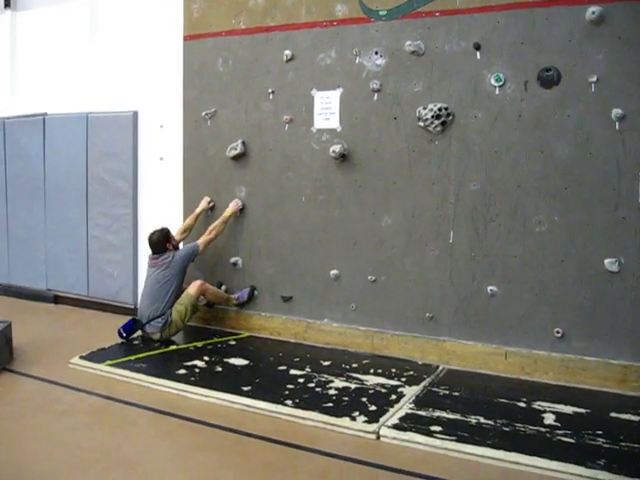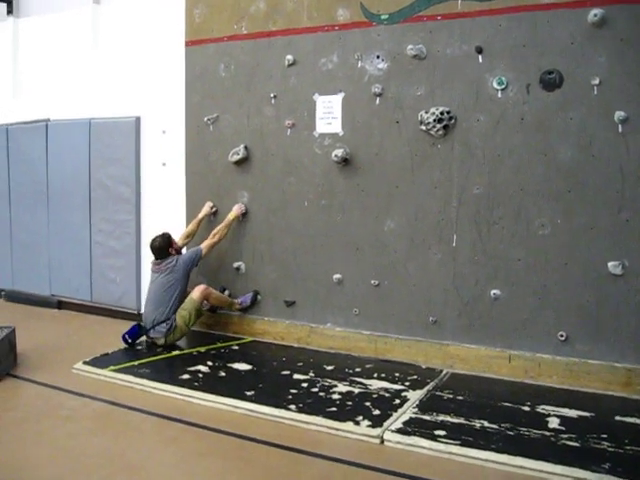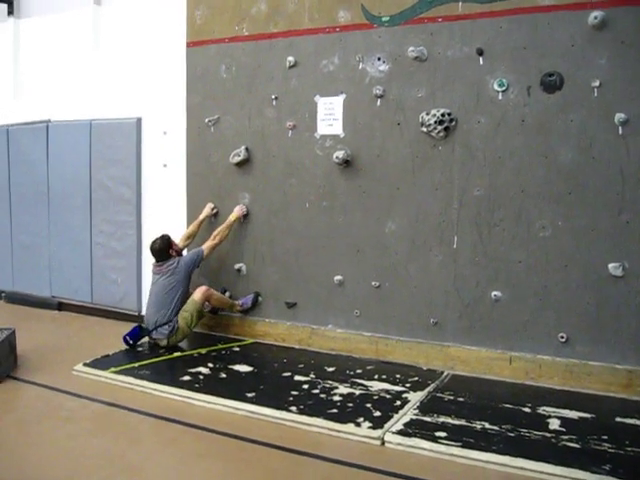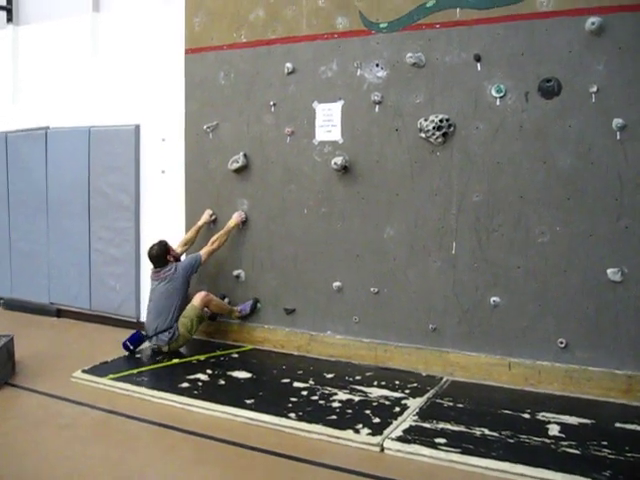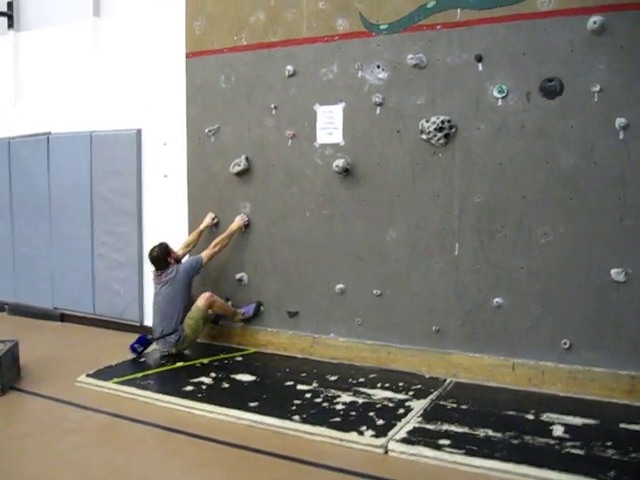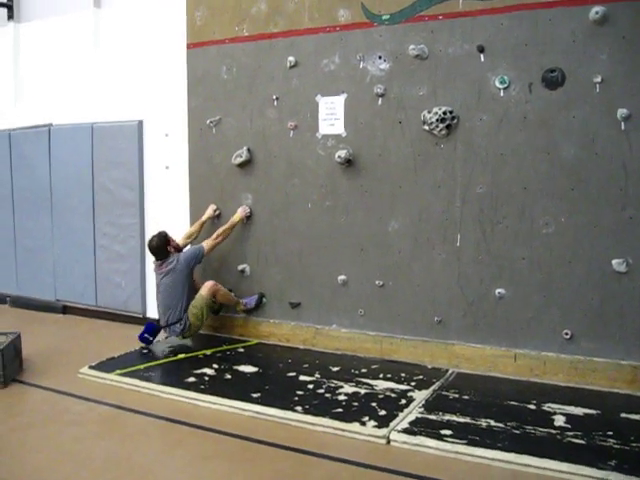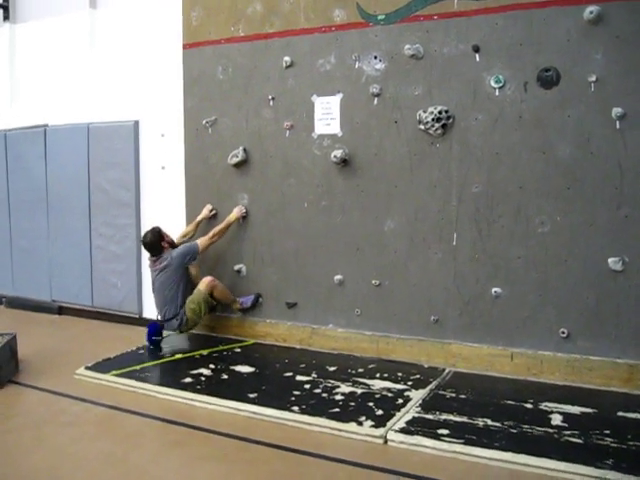
dt=0.1s
person 1, frame 1
left shoulder: (154, 258)
right shoulder: (177, 259)
left elbow: (182, 232)
right elbow: (209, 235)
left wrist: (199, 210)
right wrist: (229, 211)
left hip: (148, 325)
right hip: (160, 328)
right knee: (199, 285)
left ankle: (207, 298)
right ankle: (233, 300)
person 1, frame 2
left shoulder: (157, 264)
right shoulder: (180, 263)
left elbow: (185, 237)
right elbow: (212, 238)
left wrist: (202, 215)
right wrist: (232, 216)
left hip: (153, 330)
right hip: (165, 333)
right knee: (202, 289)
right ankle: (234, 305)
person 1, frame 3
left shoulder: (157, 266)
right shoulder: (181, 265)
left elbow: (186, 239)
right elbow: (214, 240)
left wrist: (203, 217)
right wrist: (233, 218)
left hip: (153, 331)
right hip: (167, 334)
right knee: (204, 291)
right ankle: (237, 307)
person 1, frame 4
left shoulder: (156, 271)
right shoulder: (179, 270)
left elbow: (184, 245)
right elbow: (212, 246)
left wrist: (201, 223)
right wrist: (232, 223)
left hip: (156, 337)
right hip: (168, 340)
right knee: (203, 296)
right ankle: (236, 313)
person 1, frame 5
left shoulder: (158, 274)
right shoulder: (181, 272)
left elbow: (186, 247)
right elbow: (213, 249)
left wrist: (204, 226)
right wrist: (235, 227)
left hip: (163, 339)
right hip: (175, 341)
right knee: (207, 297)
right ankle: (239, 315)
person 1, frame 6
left shoulder: (160, 263)
right shoulder: (181, 261)
left elbow: (187, 238)
right elbow: (216, 239)
left wrist: (205, 217)
right wrist: (237, 218)
left hip: (171, 324)
right hip: (182, 327)
right knee: (211, 285)
left ankle: (213, 303)
right ankle: (241, 305)
person 1, frame 7
left shoulder: (154, 259)
right shoulder: (175, 257)
left elbow: (183, 237)
right elbow: (211, 238)
left wrist: (201, 217)
right wrist: (232, 217)
left hip: (168, 319)
right hip: (179, 321)
left knee: (191, 268)
right knee: (209, 281)
left ankle: (209, 301)
right ankle: (237, 304)
